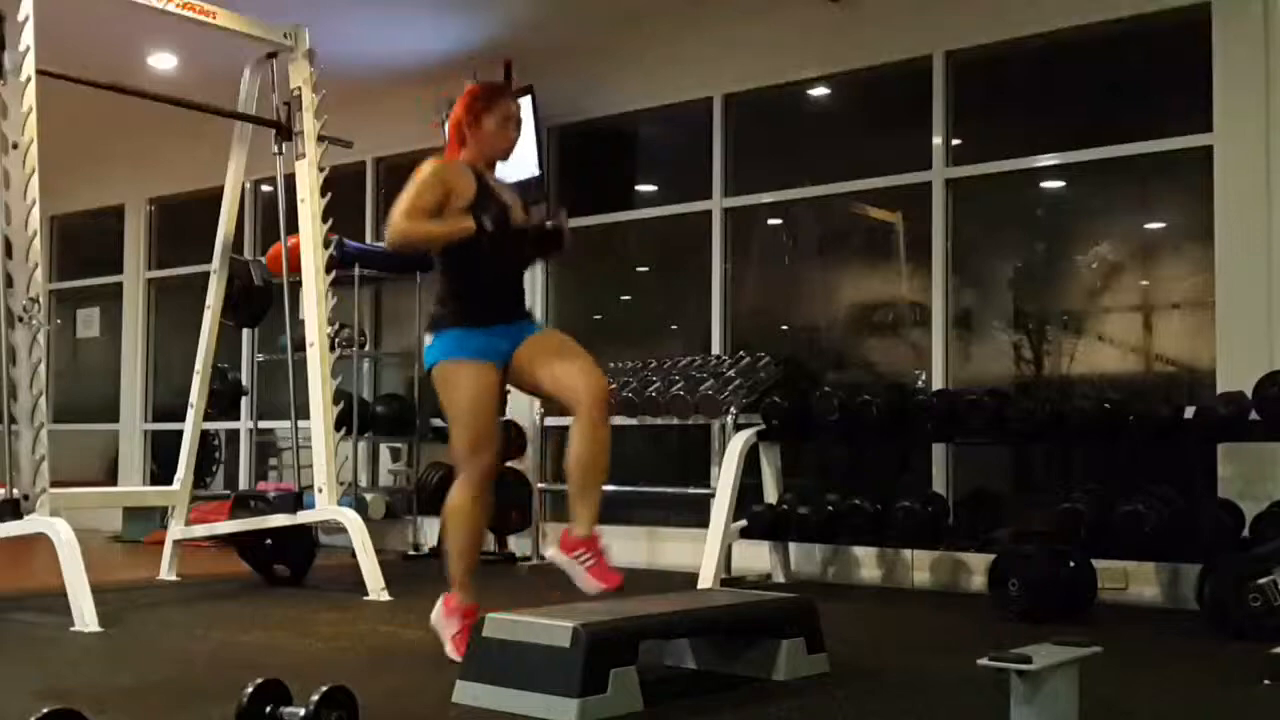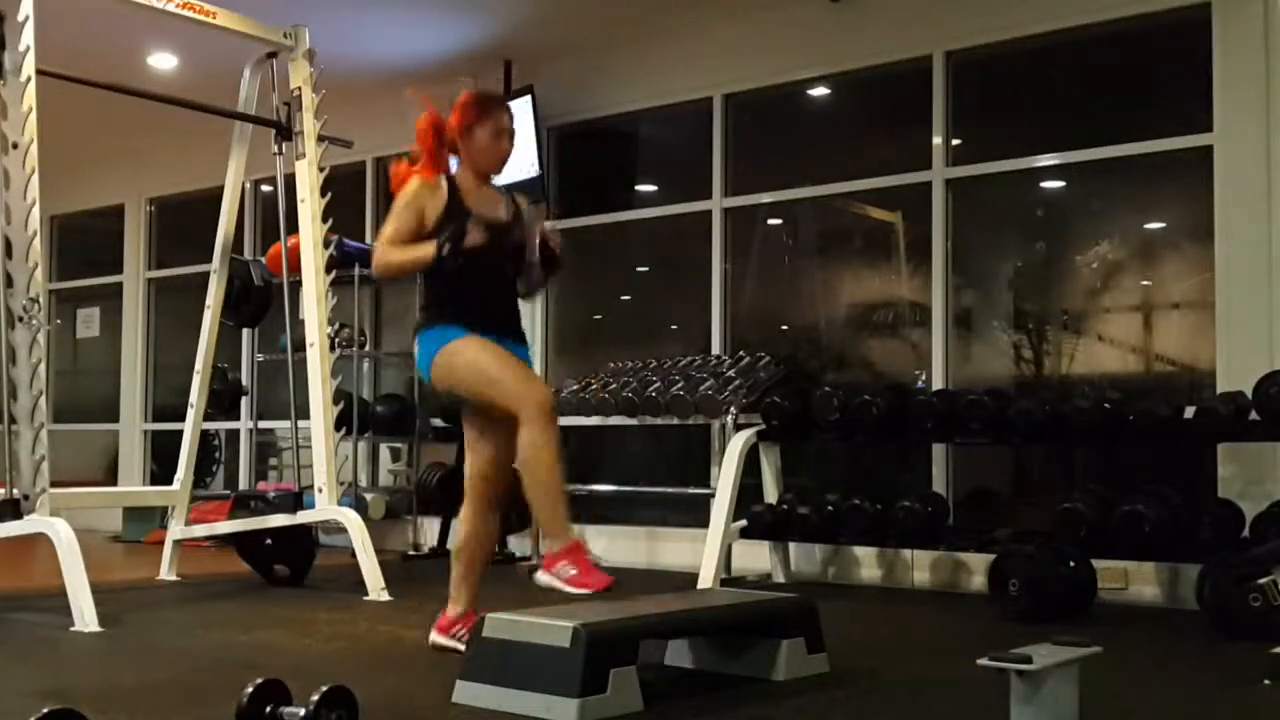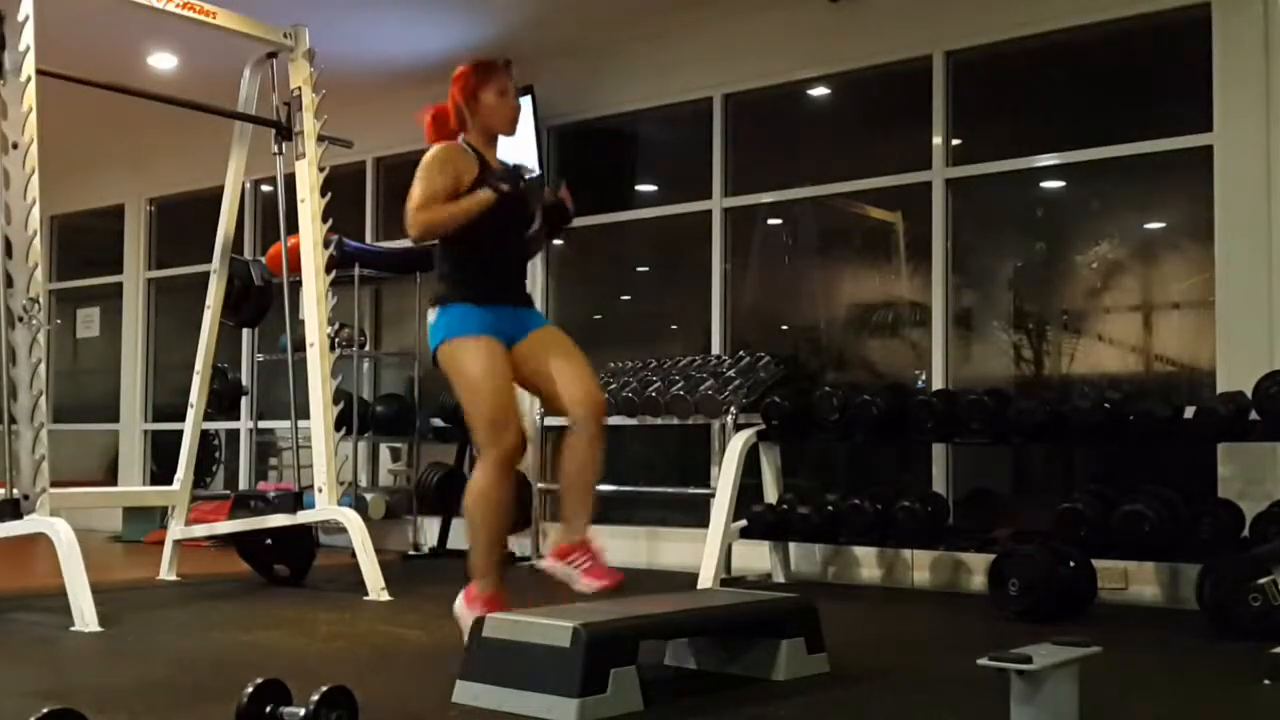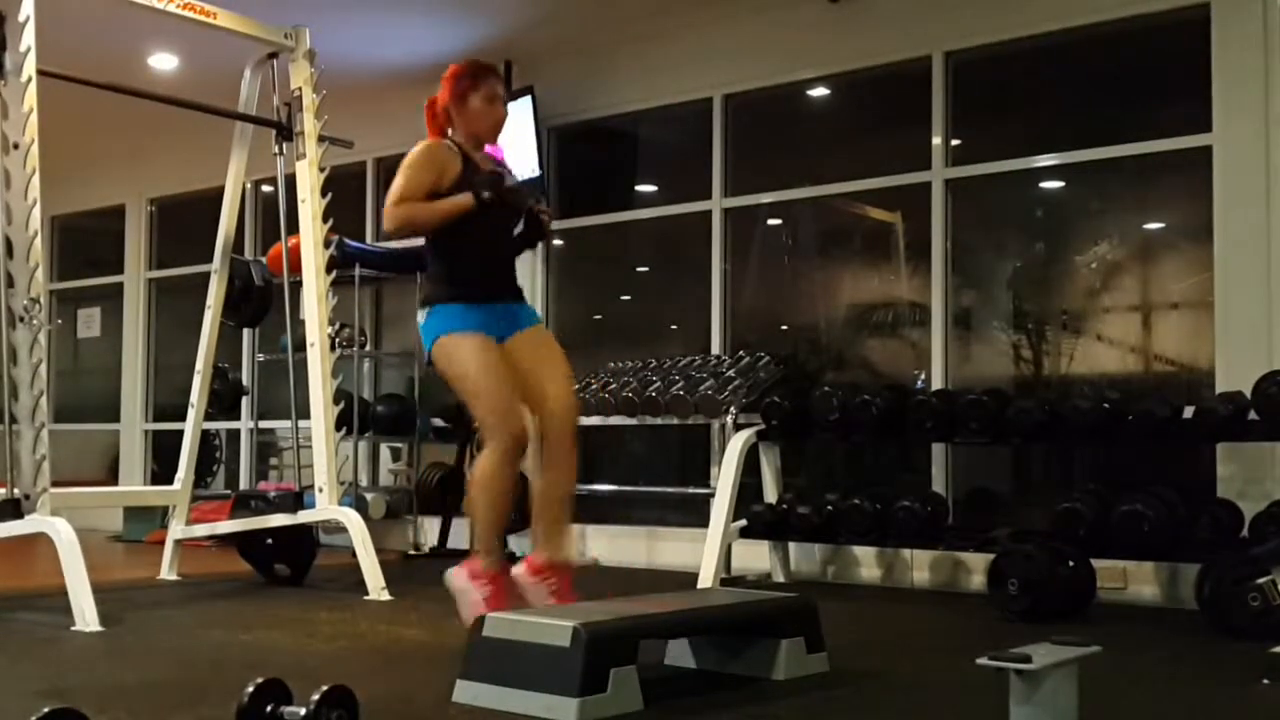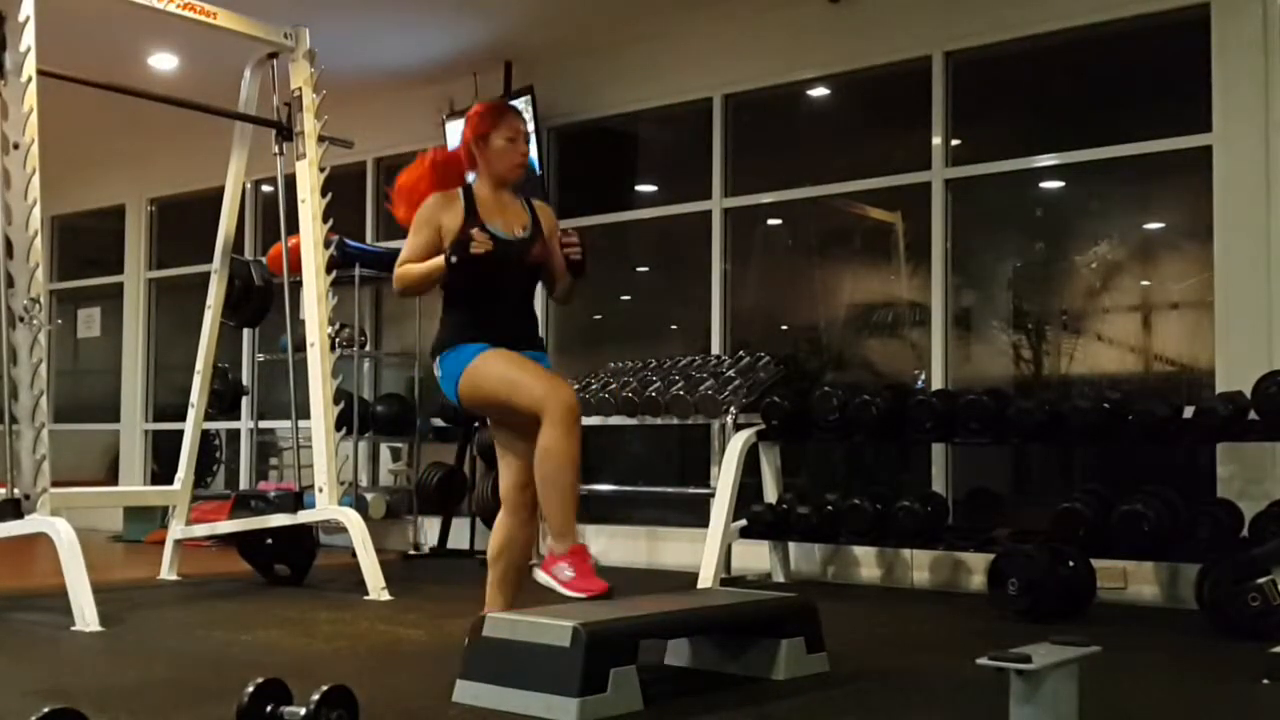
dt=1s
person 1, frame 1
left shoulder: (505, 194)
right shoulder: (444, 175)
right elbow: (397, 232)
left wrist: (537, 243)
right wrist: (482, 226)
left hip: (517, 327)
right hip: (462, 334)
left knee: (592, 390)
right knee: (478, 468)
left ankle: (579, 538)
right ankle: (459, 603)
person 1, frame 2
left shoulder: (516, 208)
right shoulder: (426, 190)
left elbow: (526, 287)
right elbow: (382, 263)
left wrist: (543, 259)
right wrist: (442, 248)
left hip: (507, 340)
right hip: (450, 336)
left knee: (487, 490)
right knee: (537, 402)
left ankle: (457, 617)
right ankle: (560, 552)
person 1, frame 3
left shoulder: (510, 175)
right shoulder: (449, 157)
right elbow: (418, 225)
left wrist: (549, 223)
right wrist: (491, 195)
left hip: (518, 312)
right hip: (466, 315)
left knee: (589, 401)
right knee: (501, 447)
left ankle: (572, 544)
right ankle: (482, 593)
person 1, frame 4
left shoulder: (497, 170)
right shoulder: (434, 154)
right elbow: (394, 219)
left wrist: (529, 229)
right wrist: (474, 200)
left hip: (508, 305)
right hip: (454, 312)
left knee: (563, 412)
right knee: (508, 431)
left ankle: (545, 562)
right ankle: (485, 569)
person 1, frame 5
left shoulder: (539, 214)
right shoulder: (444, 204)
left elbow: (560, 293)
right elbow: (401, 279)
left wrist: (571, 266)
right wrist: (452, 259)
left hip: (525, 352)
right hip: (467, 352)
left knee: (521, 499)
right knee: (562, 402)
right ankle: (565, 552)
